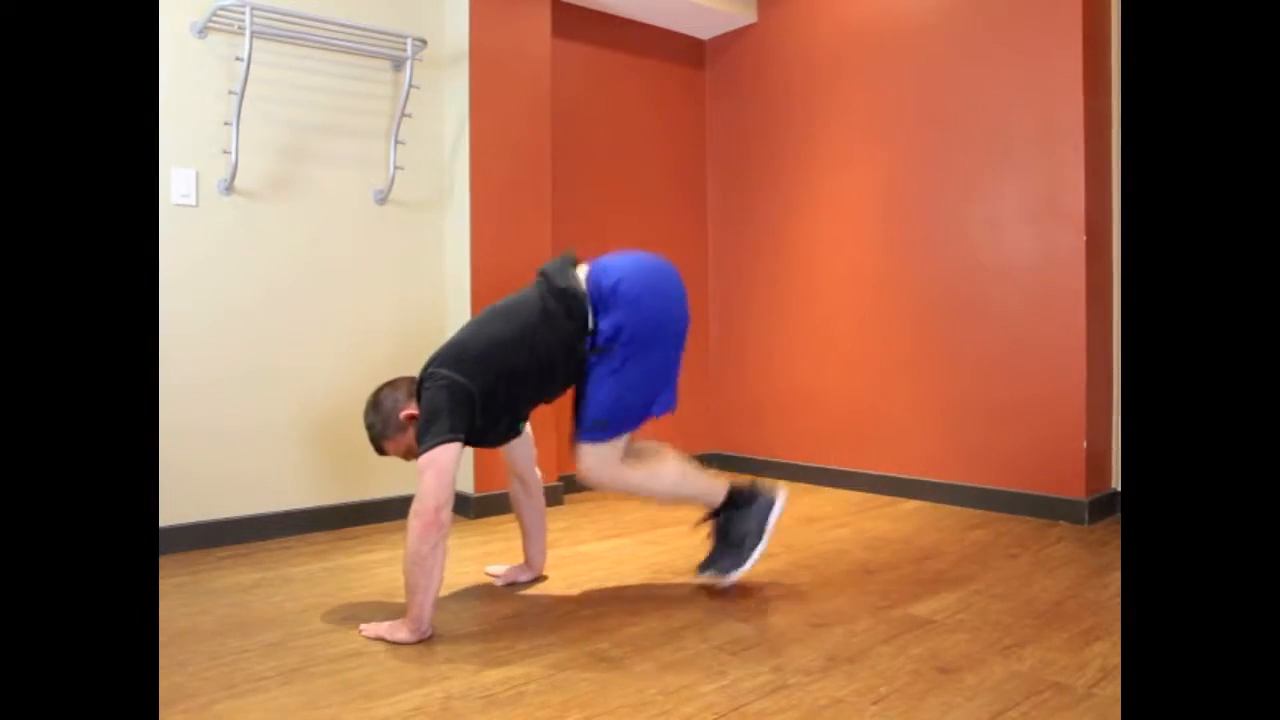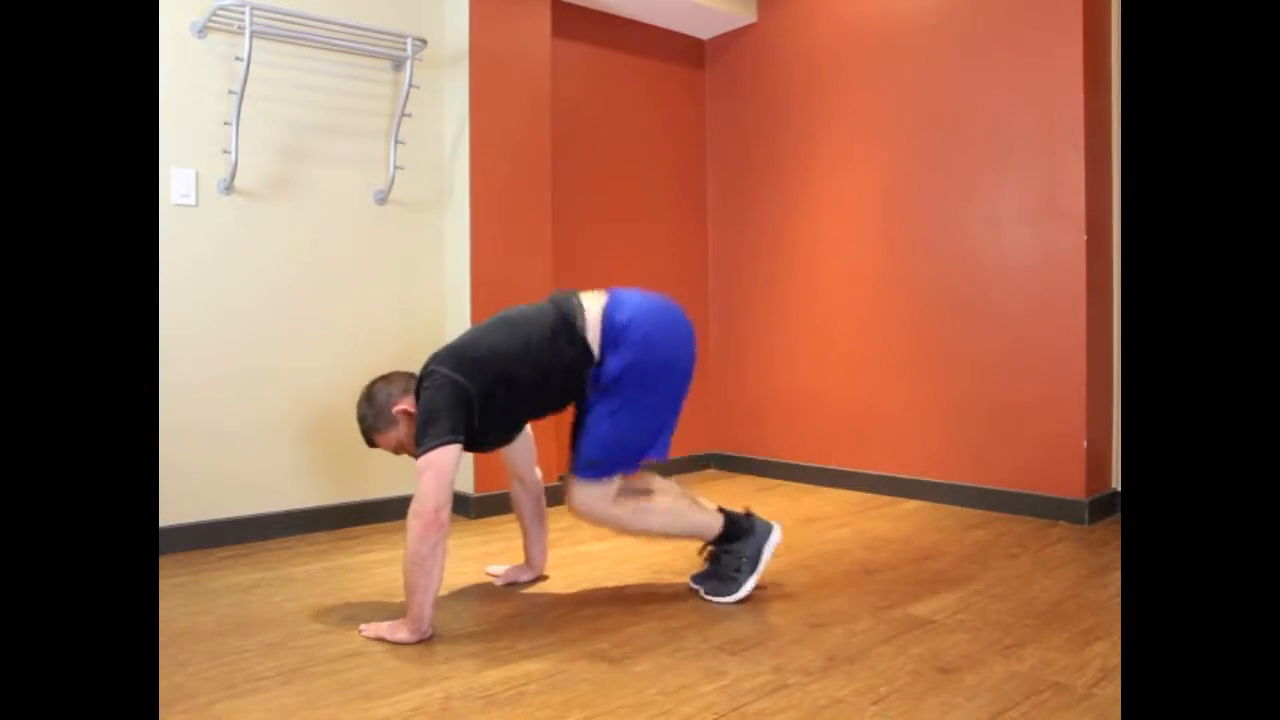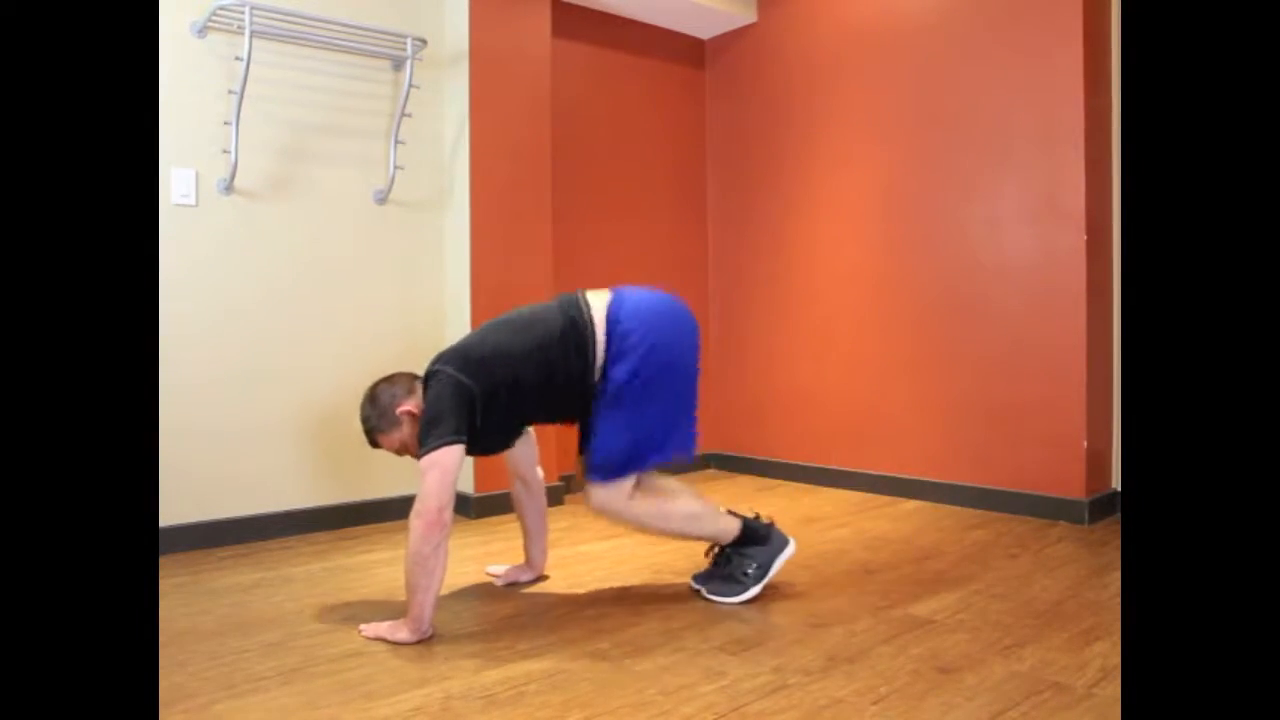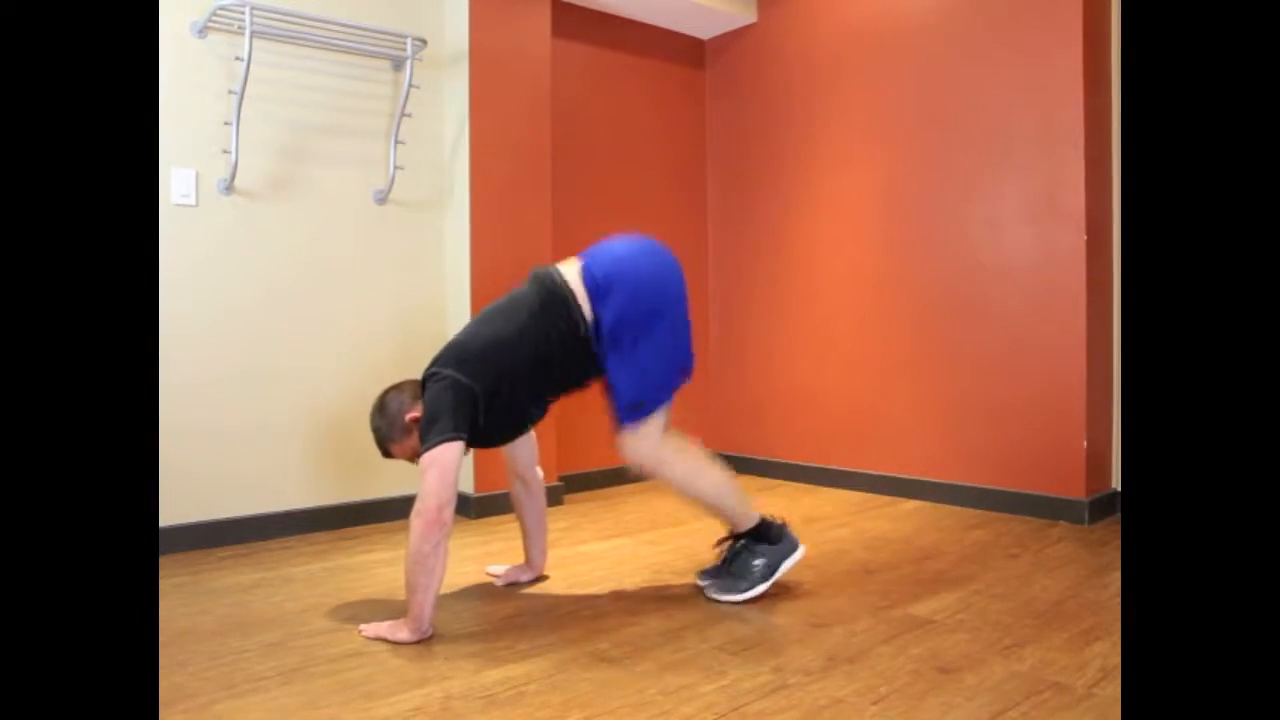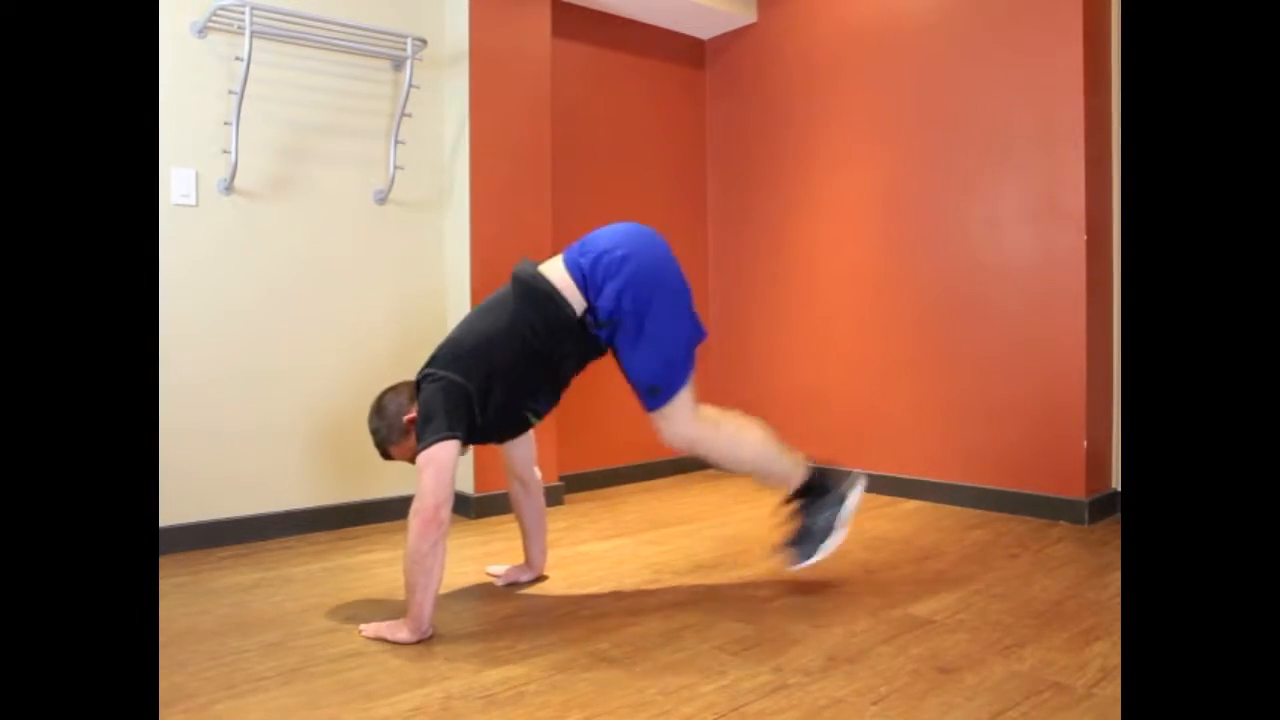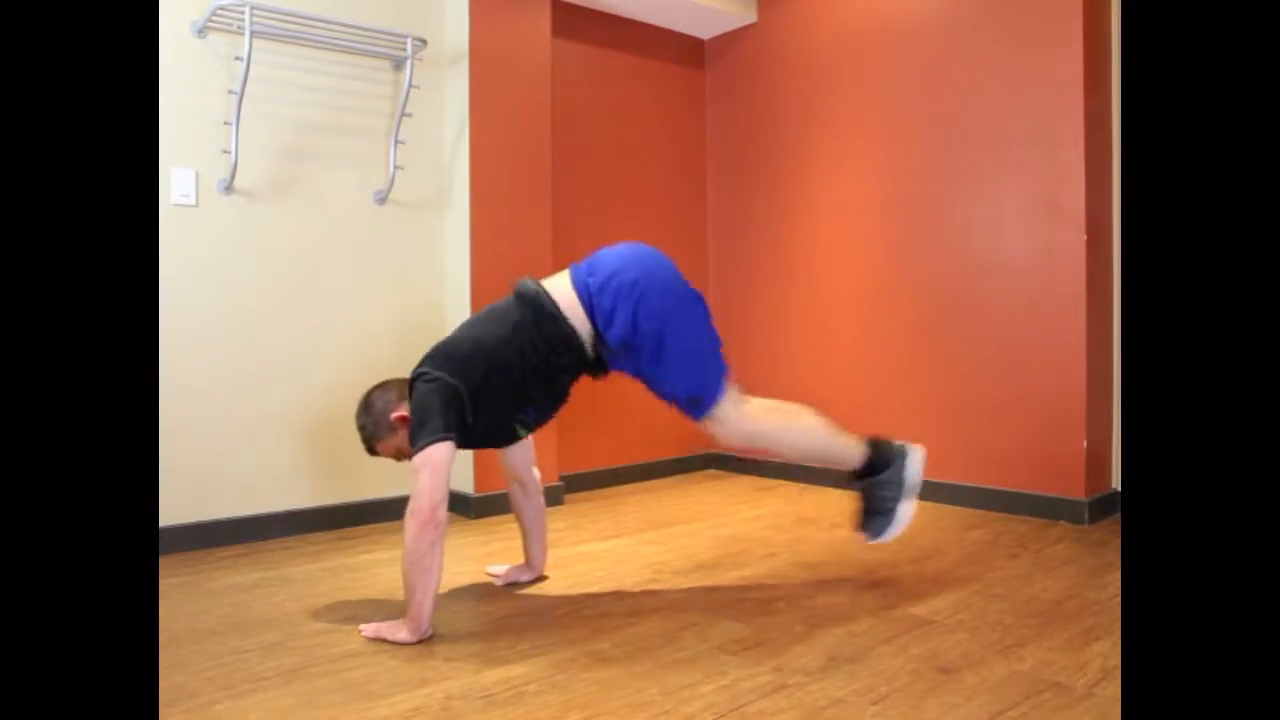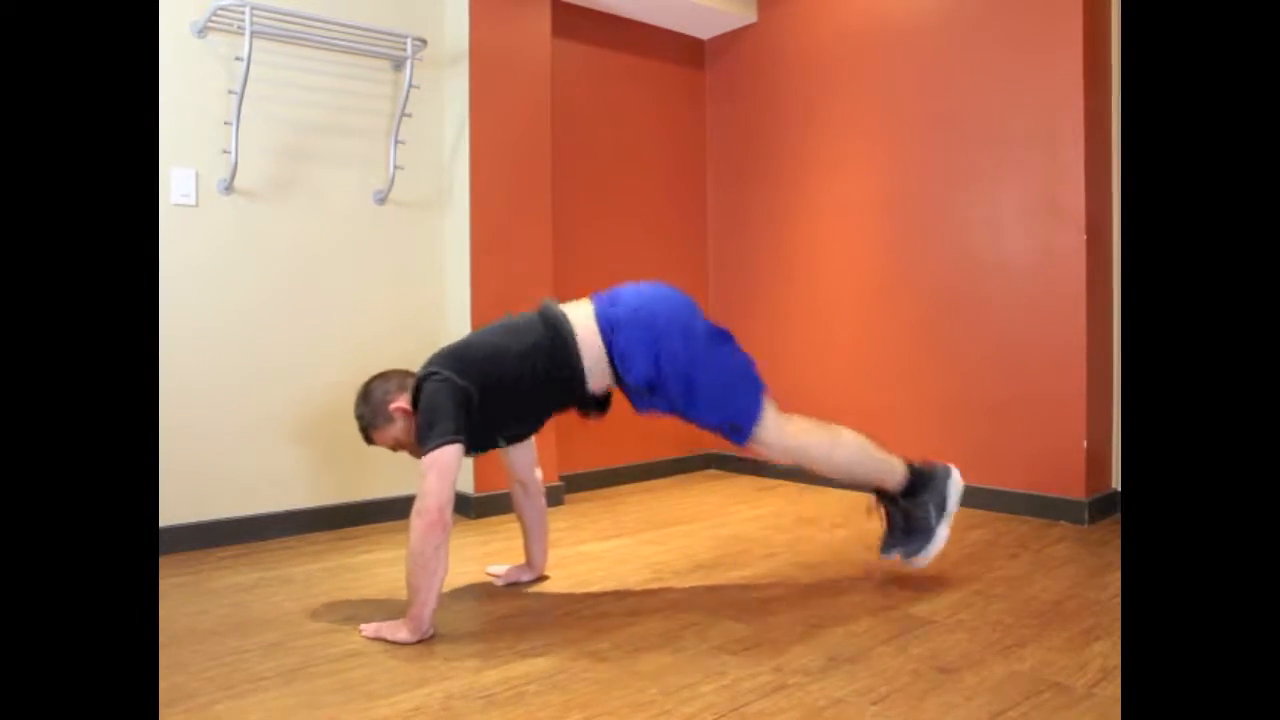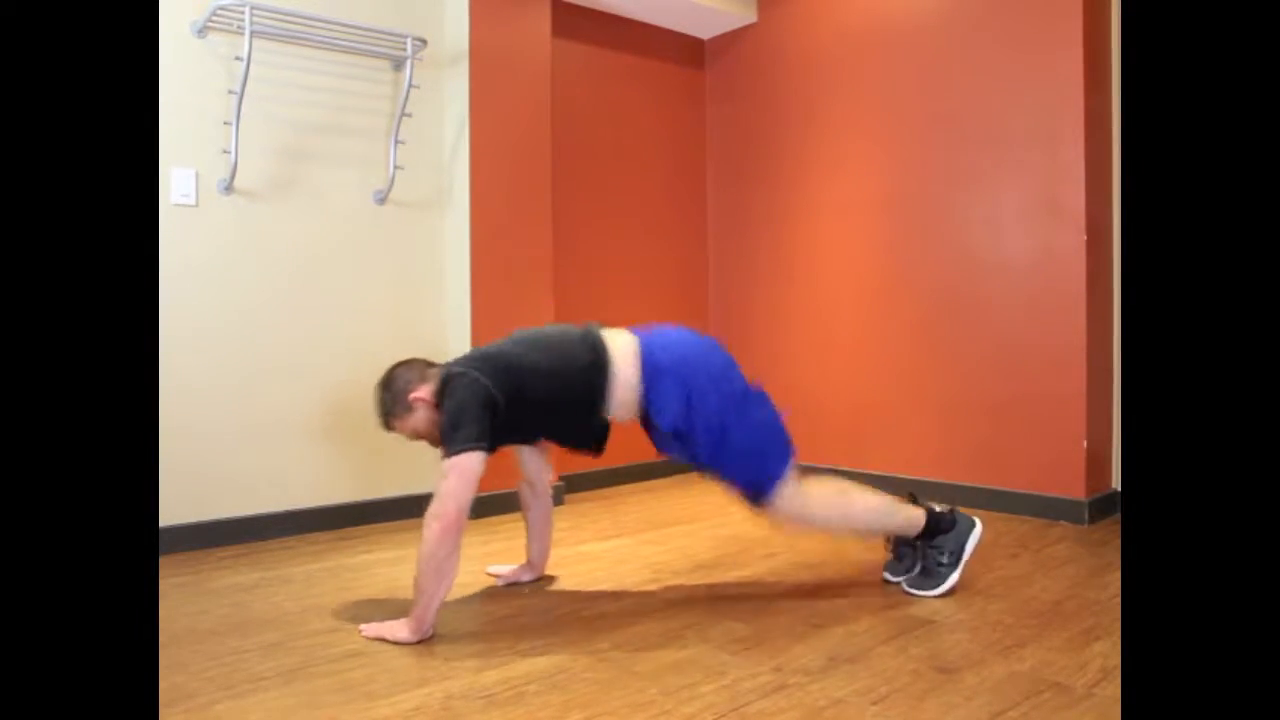
dt=0.1s
person 1, frame 1
left shoulder: (443, 394)
right shoulder: (476, 385)
left elbow: (431, 513)
right elbow: (523, 472)
left wrist: (414, 622)
right wrist: (532, 562)
left hip: (631, 296)
right hip: (631, 298)
left knee: (597, 464)
right knee: (609, 451)
left ankle: (739, 501)
right ankle: (736, 501)
person 1, frame 2
left shoulder: (442, 395)
right shoulder: (470, 390)
left elbow: (430, 515)
right elbow: (525, 474)
left wrist: (414, 624)
right wrist: (533, 563)
left hip: (638, 335)
right hip: (636, 330)
left knee: (589, 500)
right knee: (604, 484)
left ankle: (737, 533)
right ankle: (732, 531)
person 1, frame 3
left shoulder: (447, 397)
right shoulder: (479, 395)
left elbow: (431, 515)
right elbow: (528, 474)
left wrist: (413, 626)
right wrist: (534, 564)
left hip: (645, 334)
right hip: (637, 328)
left knee: (606, 497)
right knee: (626, 481)
left ankle: (754, 538)
right ankle: (738, 530)
person 1, frame 4
left shoulder: (446, 394)
right shoulder: (480, 386)
left elbow: (432, 512)
right elbow: (526, 472)
left wrist: (415, 623)
right wrist: (533, 563)
left hip: (630, 282)
right hip: (625, 277)
left knee: (642, 447)
right knee: (645, 442)
left ankle: (763, 537)
right ankle: (751, 533)
person 1, frame 5
left shoulder: (442, 394)
right shoulder: (475, 394)
left elbow: (431, 510)
right elbow: (524, 473)
left wrist: (414, 623)
right wrist: (533, 564)
left hip: (619, 265)
right hip: (611, 272)
left knee: (676, 428)
right knee: (679, 414)
left ankle: (817, 491)
right ankle: (812, 484)
person 1, frame 6
left shoulder: (433, 395)
right shoulder: (480, 403)
left elbow: (426, 511)
right elbow: (522, 472)
left wrist: (414, 623)
right wrist: (533, 564)
left hip: (623, 290)
right hip: (613, 293)
left knee: (727, 419)
right knee: (726, 415)
left ankle: (882, 463)
right ankle: (875, 472)
person 1, frame 7
left shoulder: (440, 392)
right shoulder: (482, 387)
left elbow: (432, 515)
right elbow: (525, 473)
left wrist: (413, 622)
right wrist: (532, 561)
left hip: (642, 330)
right hip: (638, 326)
left knee: (769, 437)
right knee: (762, 435)
left ankle: (923, 482)
right ankle: (903, 491)
person 1, frame 8
left shoulder: (466, 396)
right shoulder: (491, 392)
left elbow: (446, 520)
right elbow: (536, 470)
left wrist: (416, 622)
right wrist: (534, 563)
left hip: (678, 381)
right hip: (666, 370)
left knee: (788, 499)
right knee: (785, 491)
left ankle: (938, 527)
right ankle: (914, 526)
